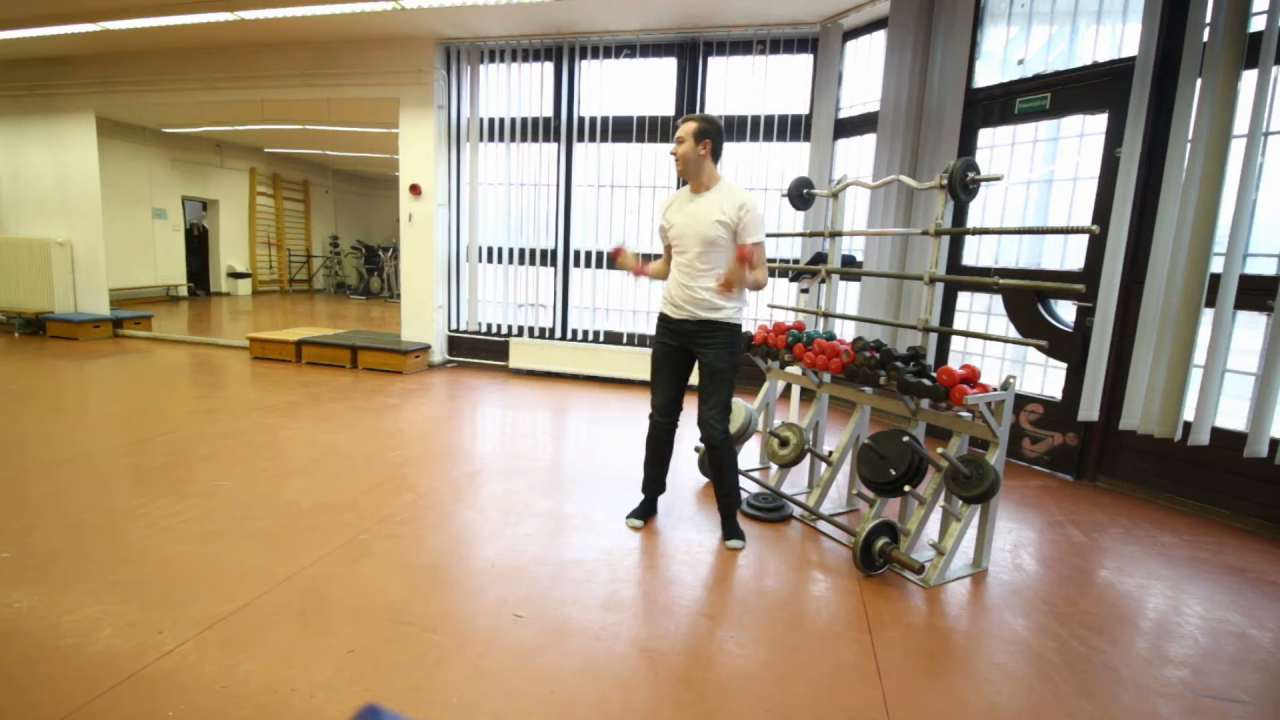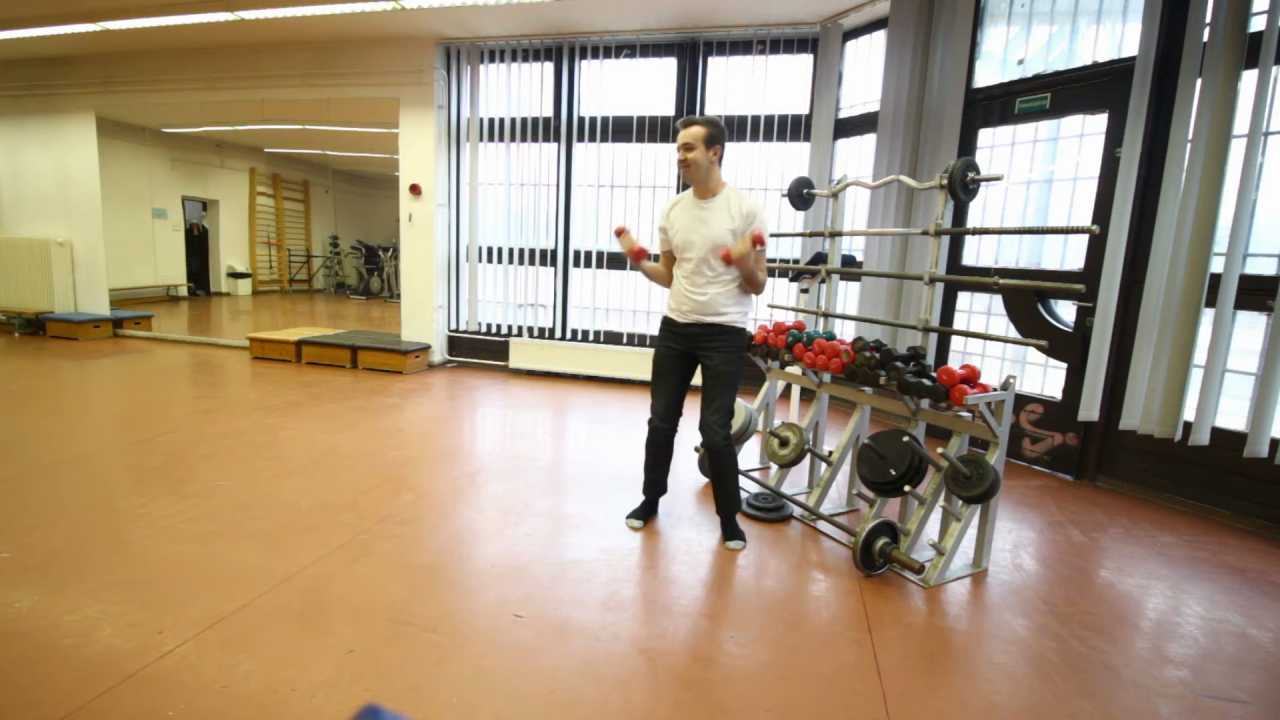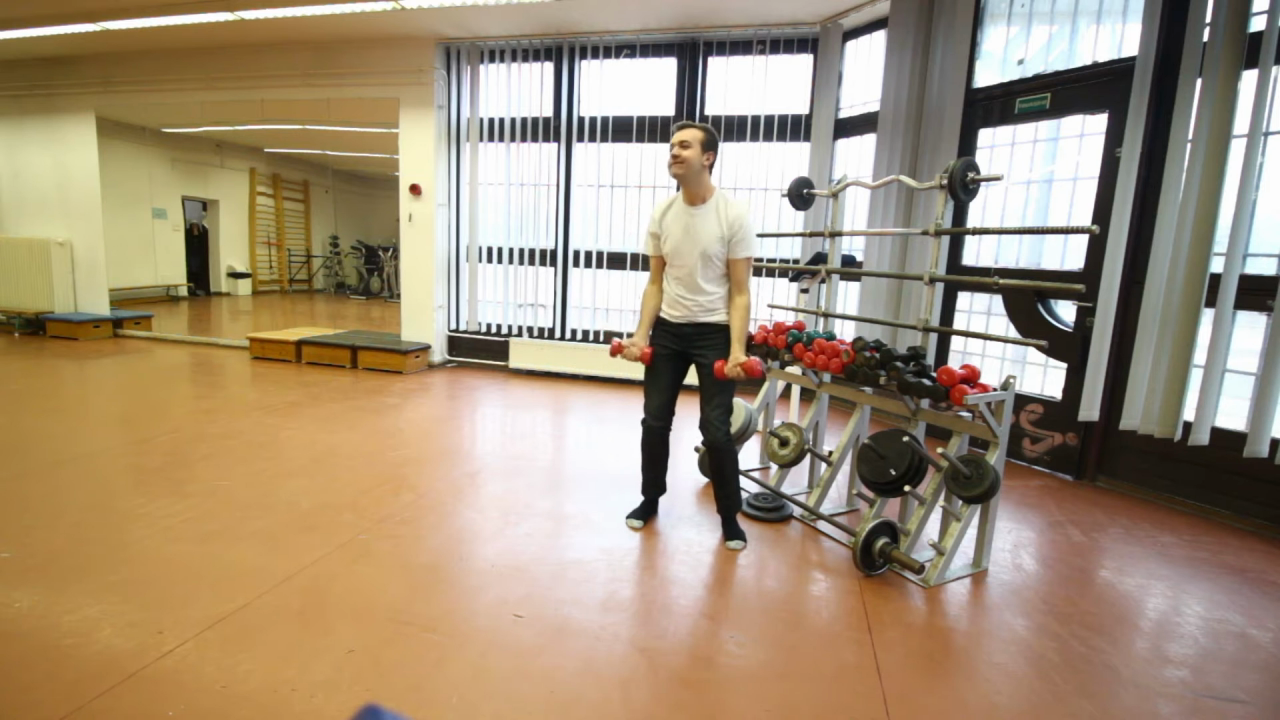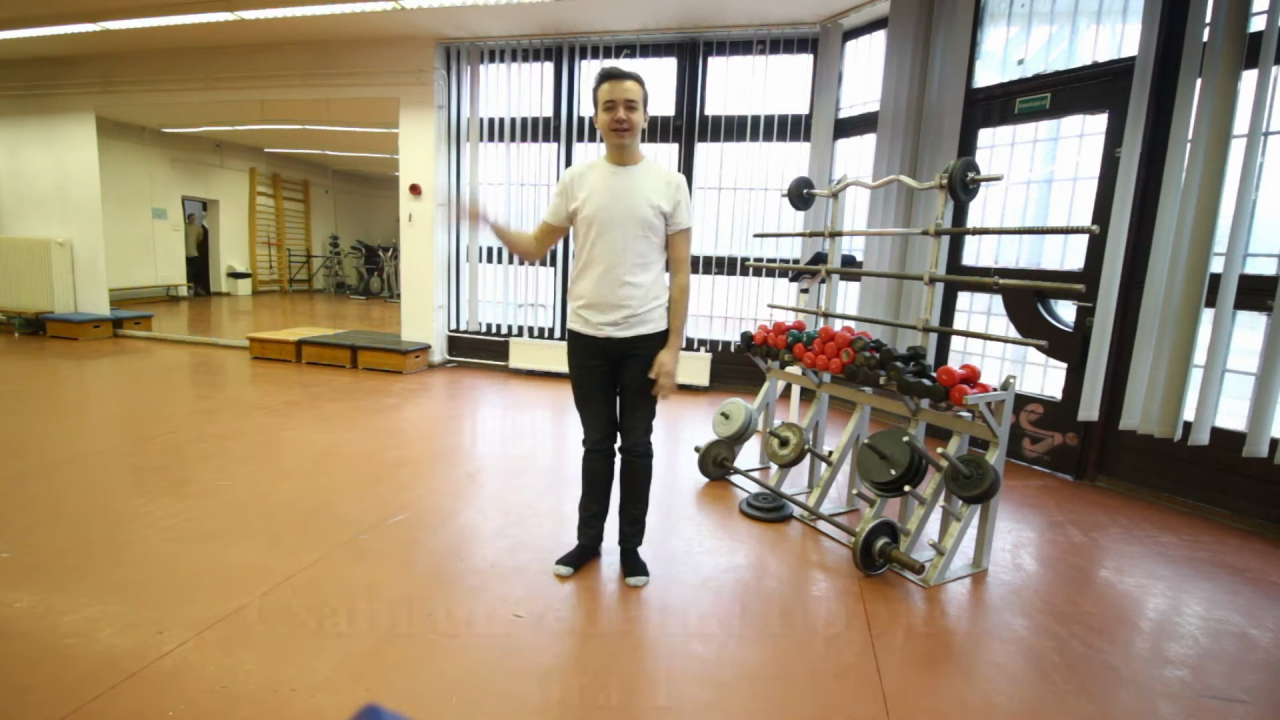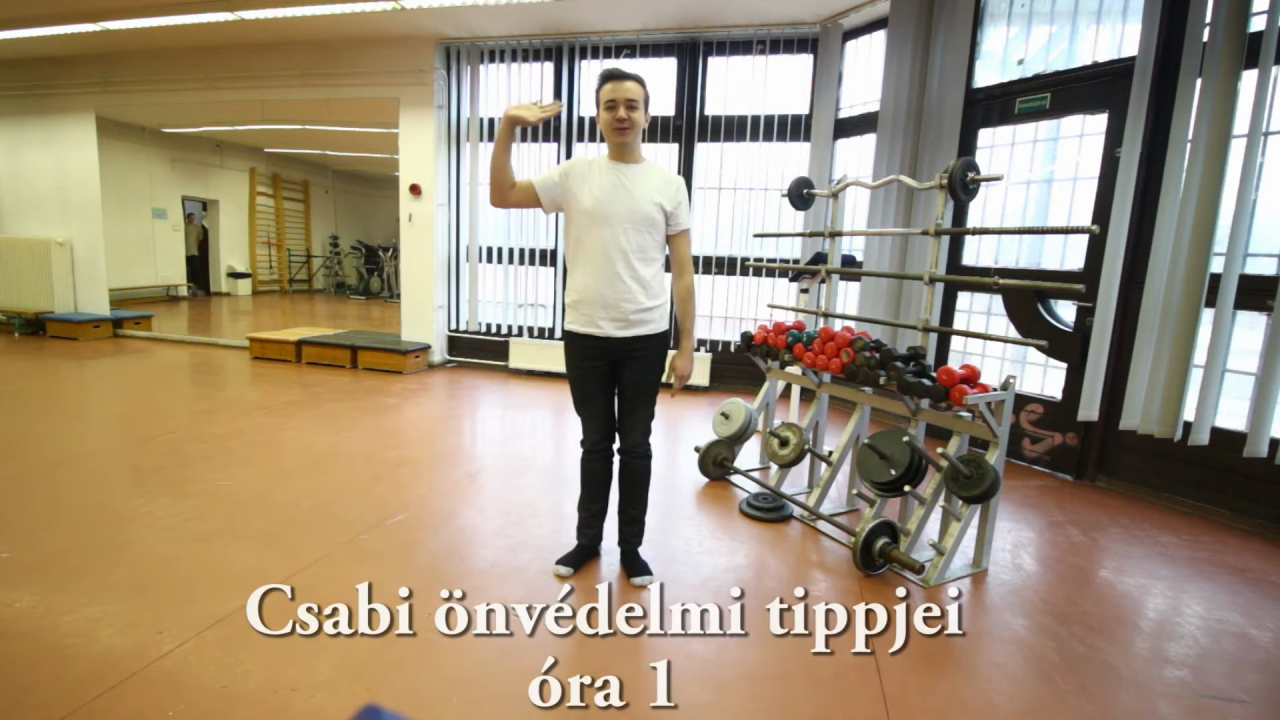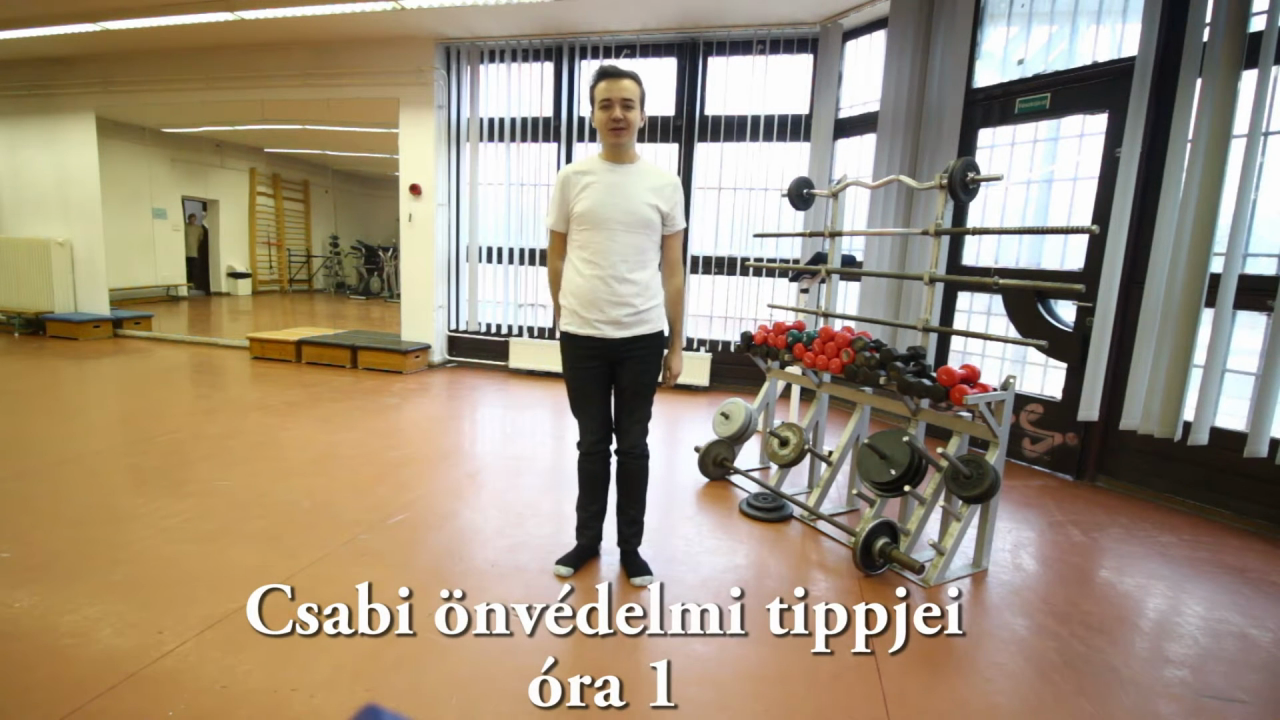
dt=0.7s
person 1, frame 1
left shoulder: (739, 203)
right shoulder: (673, 204)
left elbow: (760, 276)
left wrist: (743, 277)
right wrist: (641, 267)
left hip: (718, 329)
right hip: (672, 324)
left knee: (713, 426)
right knee: (662, 417)
left ankle: (729, 516)
right ankle: (650, 497)
person 1, frame 2
left shoulder: (744, 210)
right shoulder: (673, 210)
left elbow: (757, 287)
left wrist: (746, 262)
right wrist: (640, 260)
left hip: (723, 334)
right hip: (675, 328)
left knee: (715, 431)
right knee: (661, 420)
left ankle: (728, 517)
right ankle: (650, 499)
person 1, frame 3
left shoulder: (733, 215)
right shoulder: (661, 214)
left elbow: (740, 291)
right elbow: (656, 282)
left wrist: (737, 350)
right wrist: (640, 336)
left hip: (713, 331)
right hip: (669, 329)
left knee: (715, 428)
right knee: (655, 420)
left ankle: (730, 517)
right ankle: (651, 499)
person 1, frame 4
left shoulder: (669, 183)
right shoulder: (577, 180)
left elbow: (679, 270)
right elbow: (536, 247)
left wrist: (673, 346)
right wrist: (495, 227)
left hip: (644, 336)
right hip: (588, 335)
left knee: (636, 444)
right knee: (596, 442)
left ankle: (631, 546)
right ankle: (589, 540)
person 1, frame 5
left shoulder: (669, 184)
right shoulder: (575, 174)
left elbow: (682, 271)
right elbow: (501, 196)
left wrist: (686, 346)
right wrist: (508, 126)
left hip: (645, 338)
right hip: (586, 335)
left knee: (635, 445)
right knee: (595, 443)
left ankle: (630, 546)
right ankle: (588, 539)
person 1, frame 6
left shoulder: (665, 184)
right shoulder: (573, 179)
left elbow: (673, 270)
right elbow: (556, 259)
left wrist: (676, 345)
right wrist: (560, 322)
left hip: (642, 338)
right hip: (582, 337)
left knee: (632, 445)
right knee: (592, 443)
left ankle: (630, 547)
right ankle: (587, 540)
